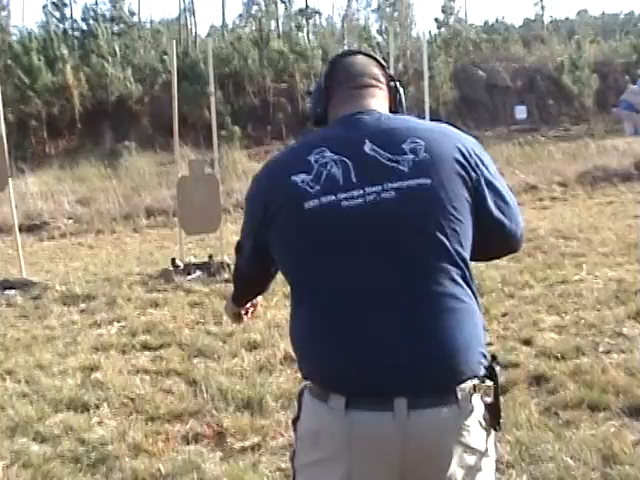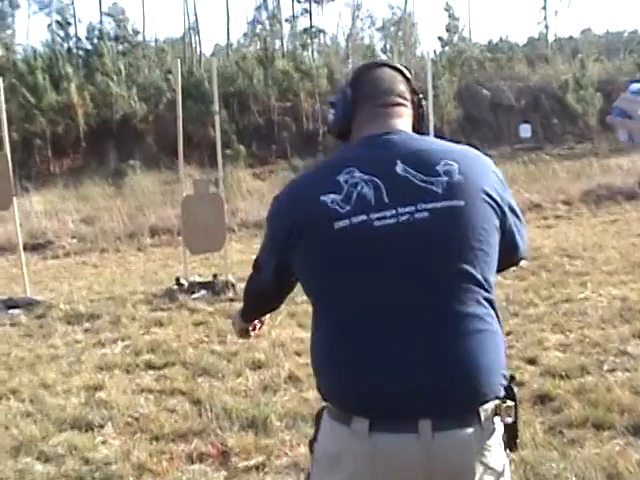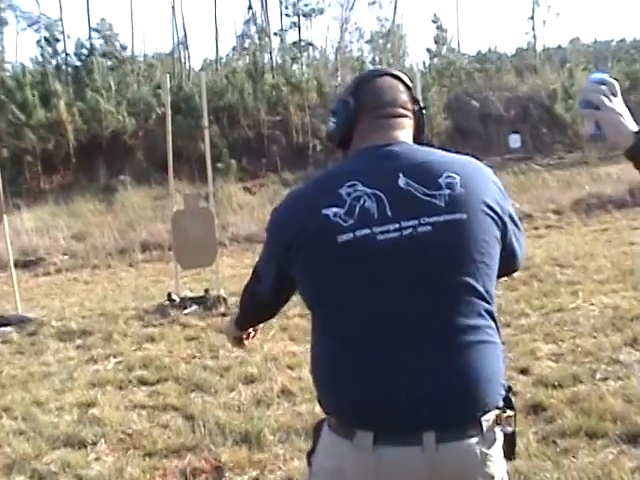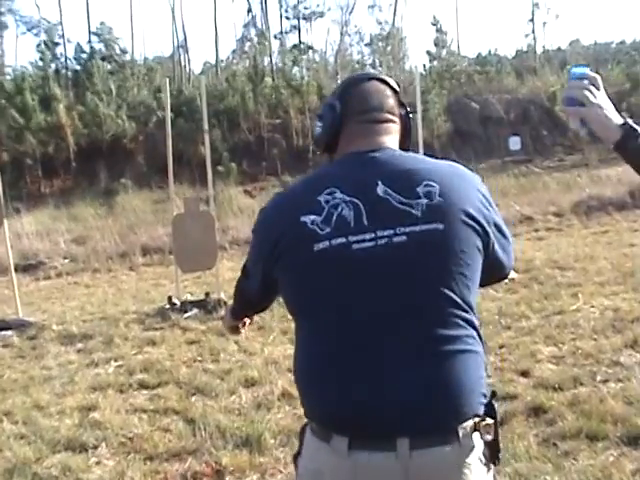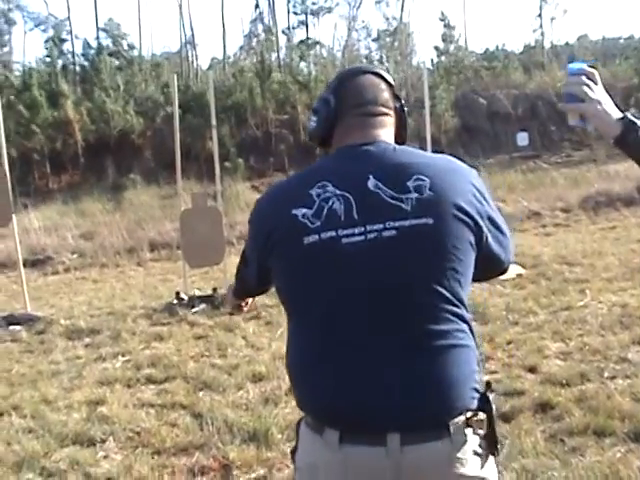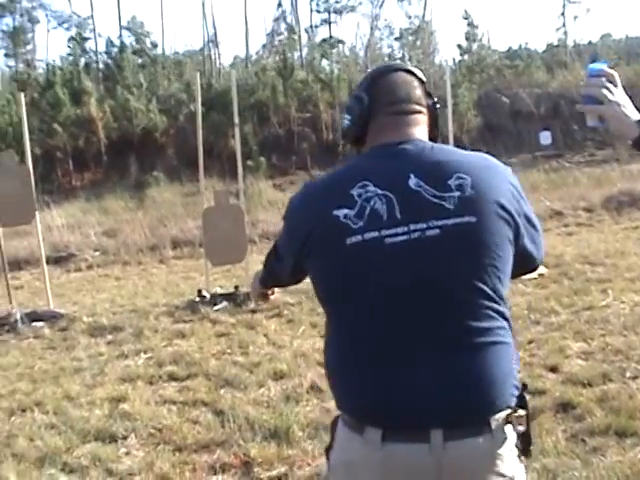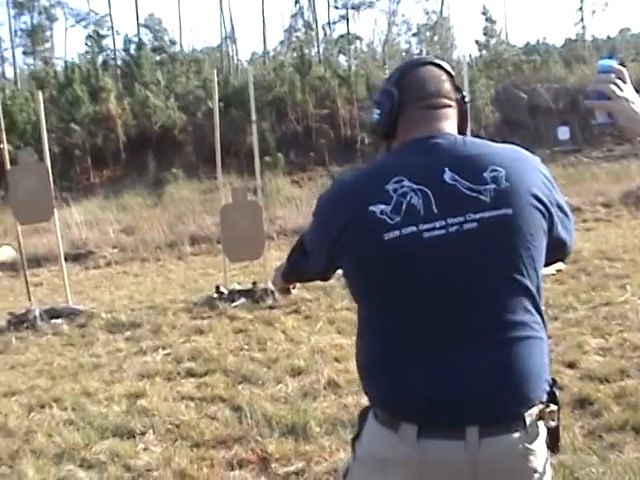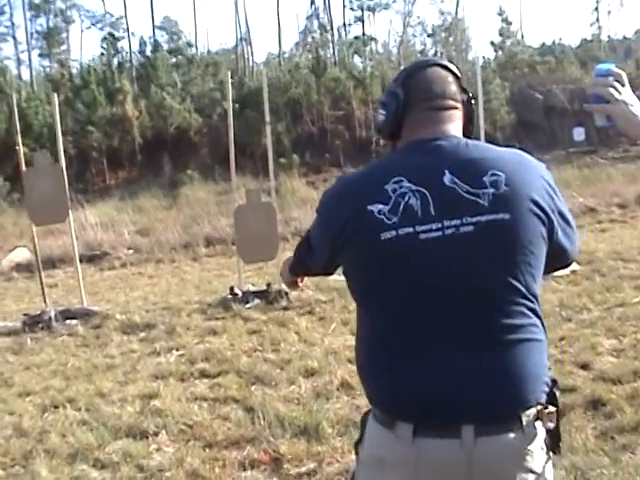
dt=0.2s
person 1, frame 1
left shoulder: (280, 176)
right shoulder: (453, 146)
left elbow: (253, 265)
right elbow: (508, 236)
left wrist: (239, 299)
left hip: (344, 420)
right hip: (450, 411)
person 1, frame 2
left shoulder: (303, 196)
right shoulder: (476, 170)
left elbow: (269, 282)
right elbow: (512, 251)
left wrist: (247, 315)
left hip: (362, 440)
right hip: (469, 431)
person 1, frame 3
left shoulder: (302, 207)
right shoulder: (476, 180)
left elbow: (266, 291)
right elbow: (509, 259)
left wrist: (242, 322)
right hip: (469, 442)
person 1, frame 4
left shoulder: (286, 211)
right shoulder: (461, 185)
left elbow: (256, 290)
right elbow: (498, 266)
left wrist: (237, 313)
right hip: (451, 447)
person 1, frame 5
left shoulder: (281, 204)
right shoulder: (456, 179)
left elbow: (255, 274)
right elbow: (497, 259)
left wrist: (238, 293)
right hip: (445, 443)
person 1, frame 6
left shoulder: (318, 202)
right shoulder: (492, 177)
left elbow: (285, 266)
right elbow: (528, 257)
left wrist: (264, 281)
right hip: (482, 439)
person 1, frame 7
left shoulder: (349, 197)
right shoulder: (523, 170)
left elbow: (311, 260)
right elbow: (559, 244)
left wrist: (285, 274)
left hip: (404, 443)
right hip: (513, 436)
person 1, frame 8
left shoulder: (351, 196)
right shoulder: (526, 174)
left elbow: (316, 256)
right elbow: (562, 253)
left wrist: (293, 267)
left hip: (404, 444)
right hip: (512, 436)
